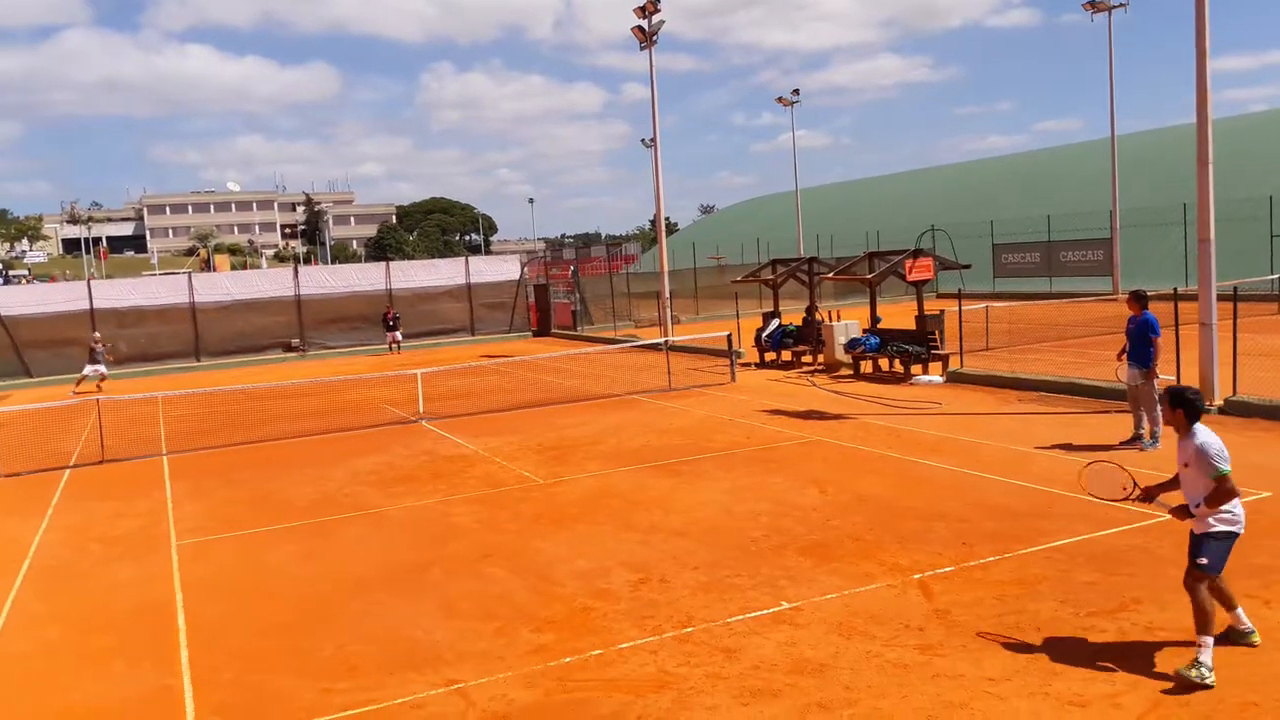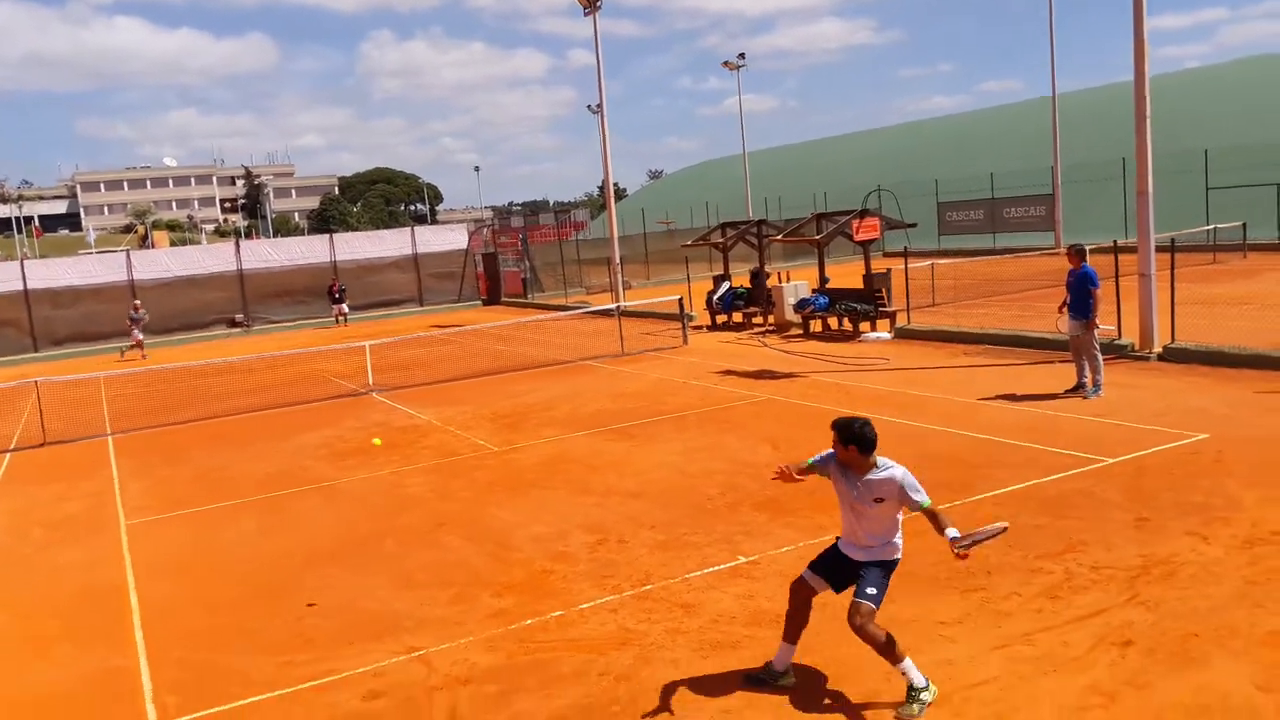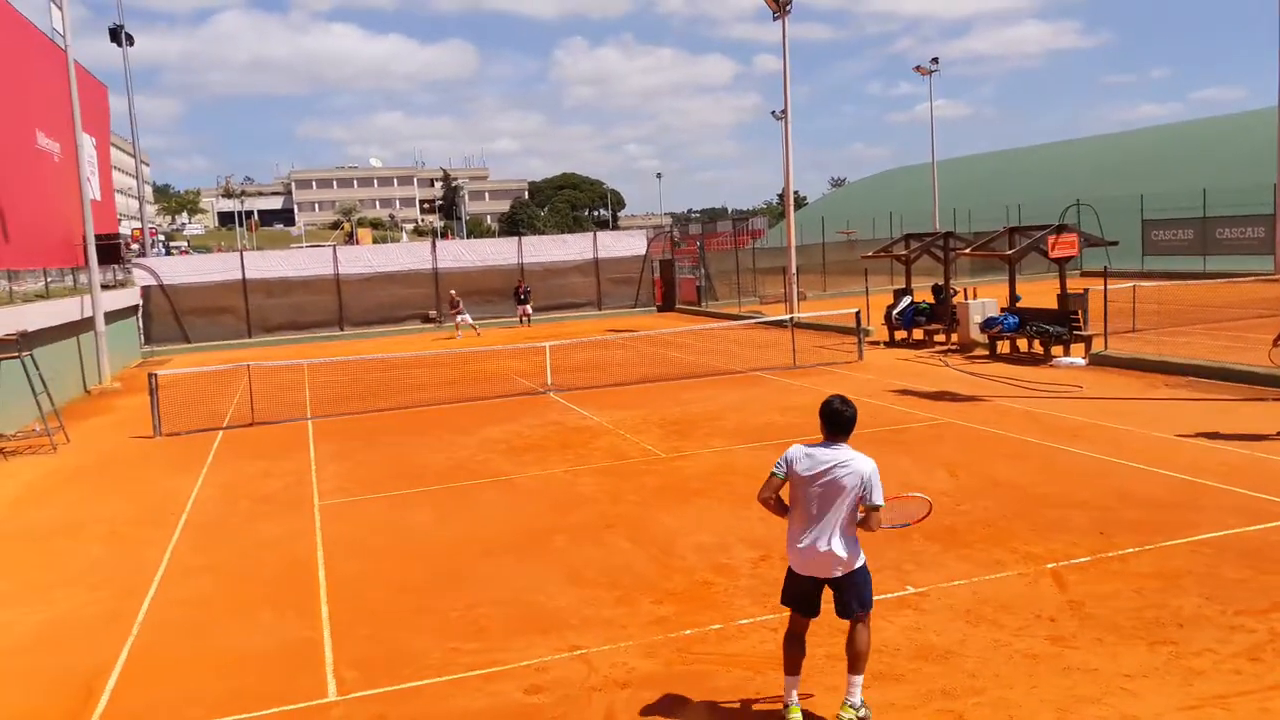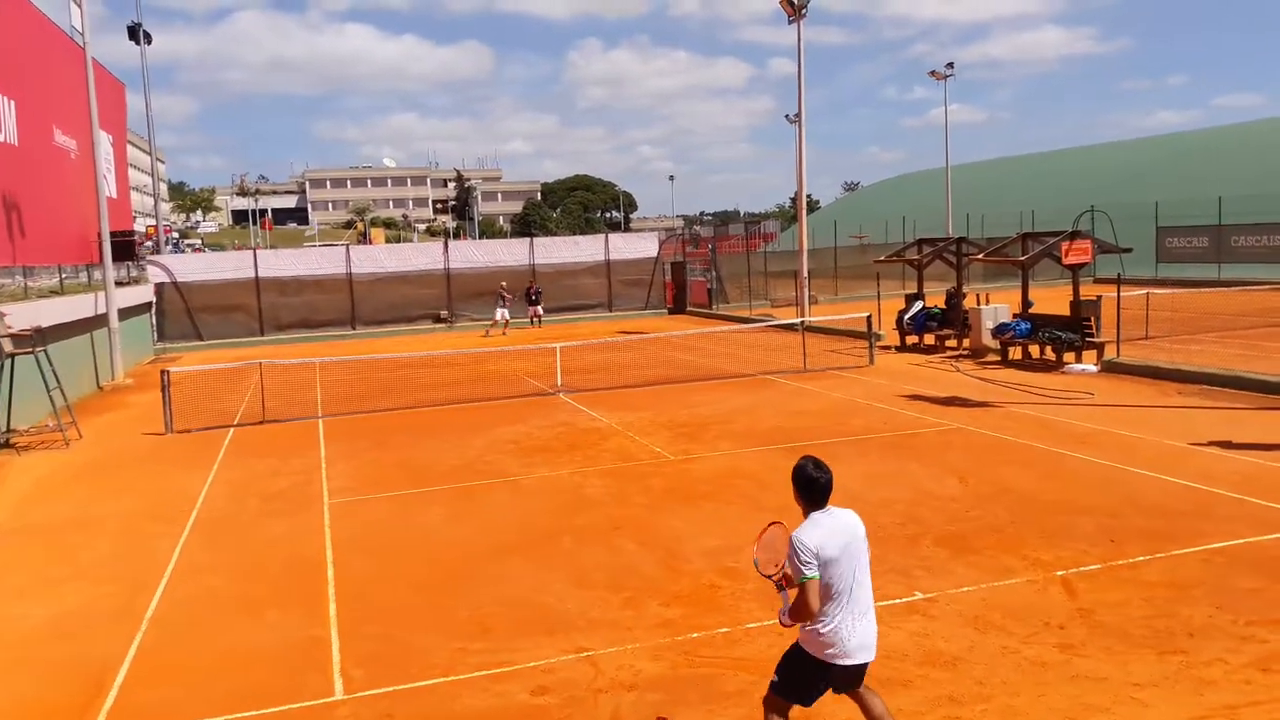
dt=1s
person 1, frame 1
left shoulder: (1203, 444)
right shoulder: (1186, 437)
left elbow: (1229, 489)
left wrist: (1193, 509)
right wrist: (1159, 489)
left hip: (1219, 523)
right hip: (1207, 521)
left knee: (1195, 582)
right knee: (1206, 580)
left ankle: (1204, 664)
right ankle: (1243, 628)
person 1, frame 2
left shoulder: (896, 478)
right shoulder: (834, 462)
left elbow: (931, 512)
right elbow: (800, 470)
left wrist: (952, 535)
right wrist: (790, 473)
left hip: (880, 557)
right hip: (847, 547)
left knee: (860, 622)
right knee: (800, 589)
left ankle: (920, 685)
right ankle: (780, 668)
person 1, frame 3
left shoulder: (795, 454)
right shoulder: (865, 467)
left elbow: (765, 497)
right elbow: (873, 524)
left wrist: (795, 515)
right wrist: (855, 519)
left hip: (802, 558)
right hip: (844, 561)
left knee: (797, 625)
right knee: (860, 622)
person 1, frame 4
left shoulder: (802, 538)
right shoulder: (853, 519)
left elbow: (810, 607)
left wrist: (785, 616)
left hip: (825, 645)
right hip: (864, 638)
right knee: (856, 688)
